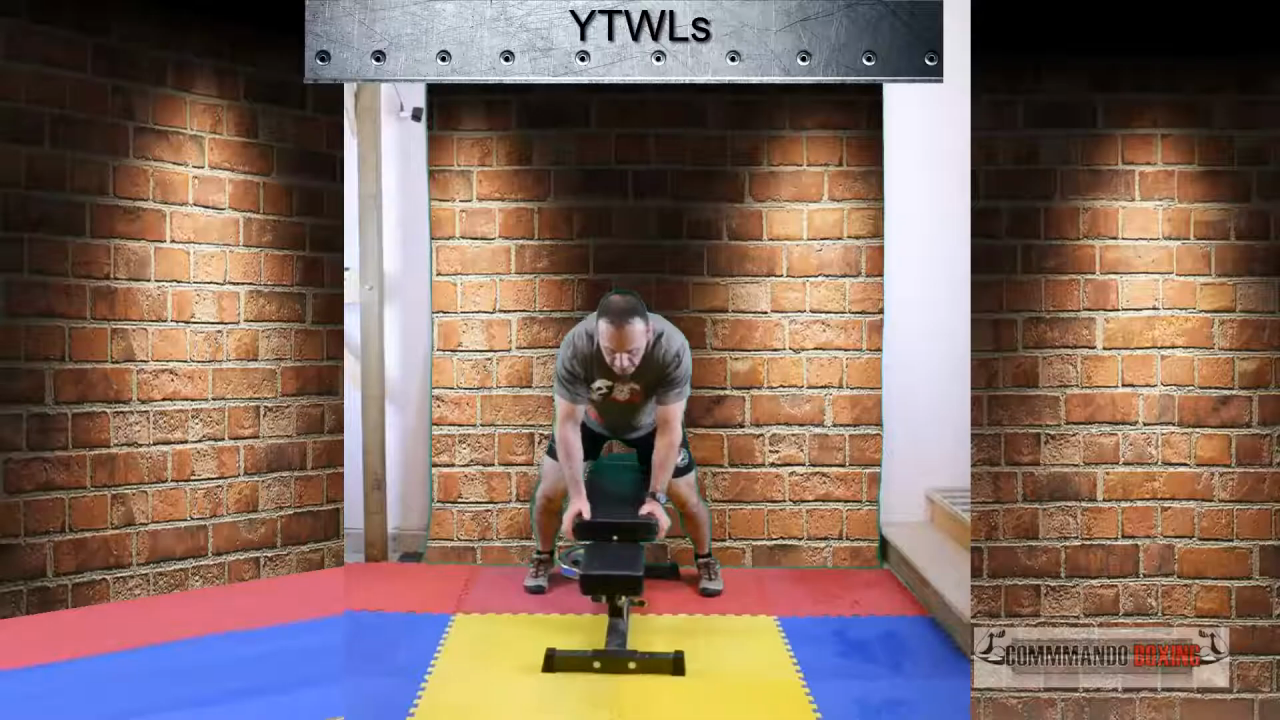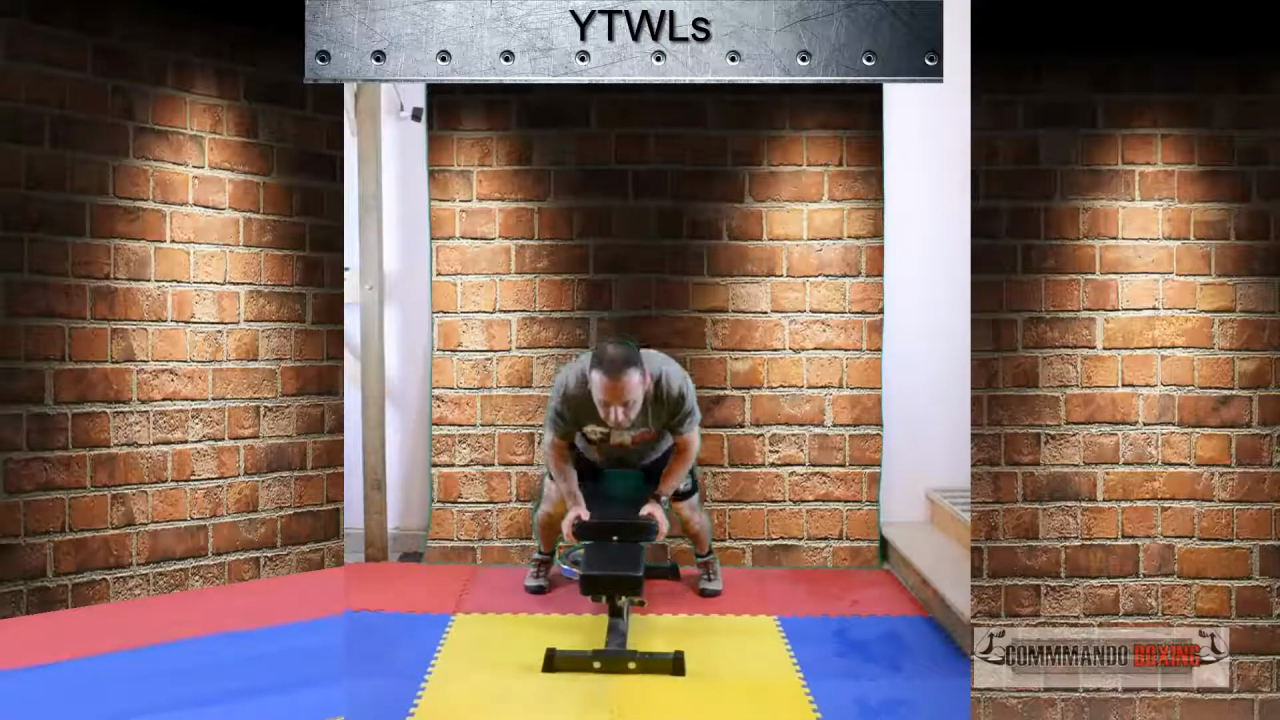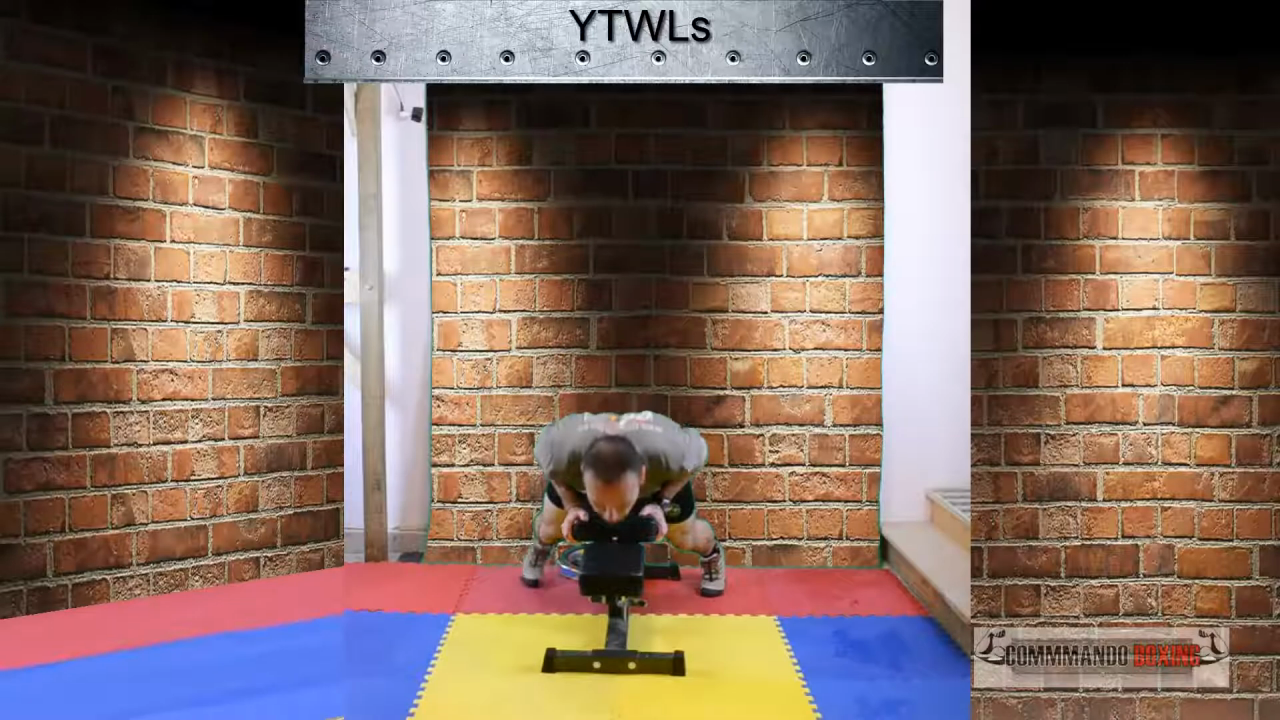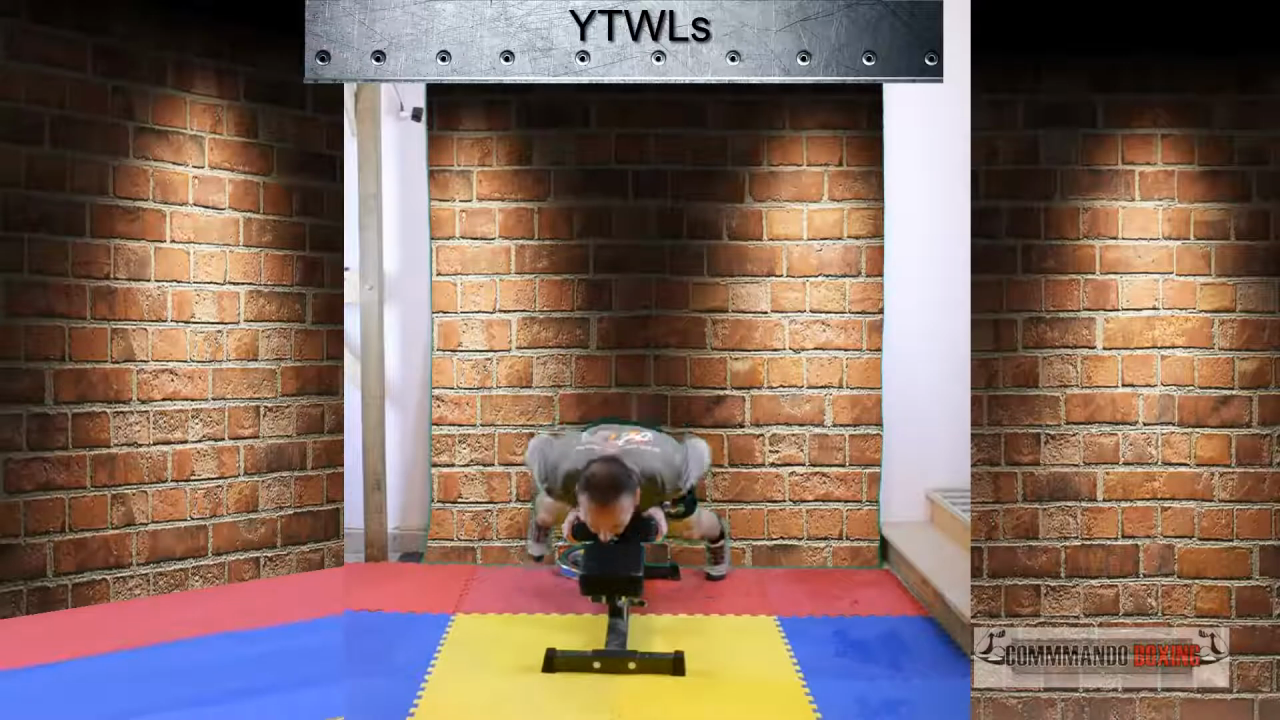
dt=0.5s
person 1, frame 1
left shoulder: (672, 347)
right shoulder: (576, 346)
left elbow: (668, 428)
right elbow: (568, 424)
left wrist: (656, 497)
right wrist: (577, 496)
left hip: (649, 422)
right hip: (589, 419)
left knee: (686, 496)
right knee: (549, 492)
left ankle: (705, 559)
right ankle: (543, 557)
person 1, frame 2
left shoulder: (675, 384)
right shoulder: (568, 386)
left elbow: (687, 447)
right elbow: (557, 447)
left wrist: (660, 499)
right wrist: (574, 502)
left knee: (688, 515)
right knee: (552, 510)
left ankle: (705, 558)
right ankle: (544, 557)
person 1, frame 3
left shoulder: (671, 454)
right shoulder: (561, 453)
left elbow: (700, 452)
left wrist: (661, 503)
right wrist: (572, 505)
left knee: (685, 537)
right knee: (551, 530)
left ankle: (711, 554)
right ankle: (541, 547)
person 1, frame 4
left shoulder: (668, 472)
right shoulder: (558, 471)
left elbow: (701, 450)
right elbow: (536, 446)
left wrist: (662, 504)
right wrist: (570, 506)
left knee: (690, 529)
right knee: (549, 514)
left ankle: (717, 536)
right ankle: (541, 523)
